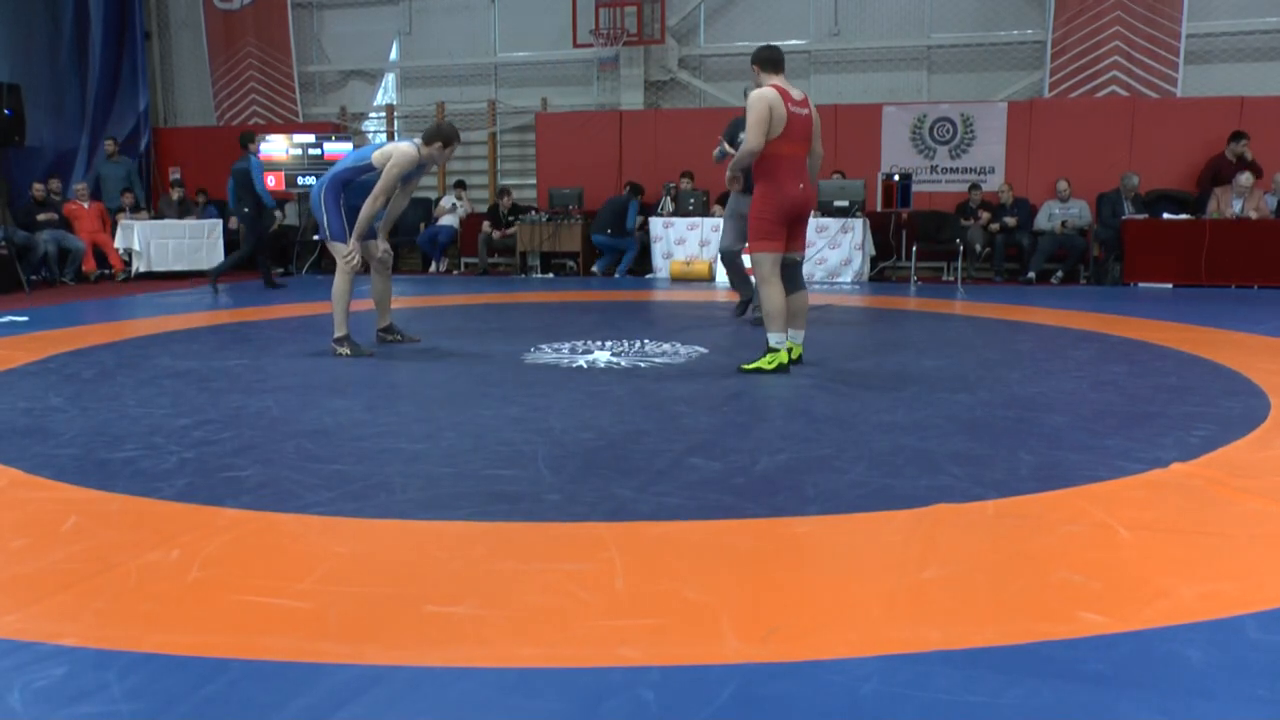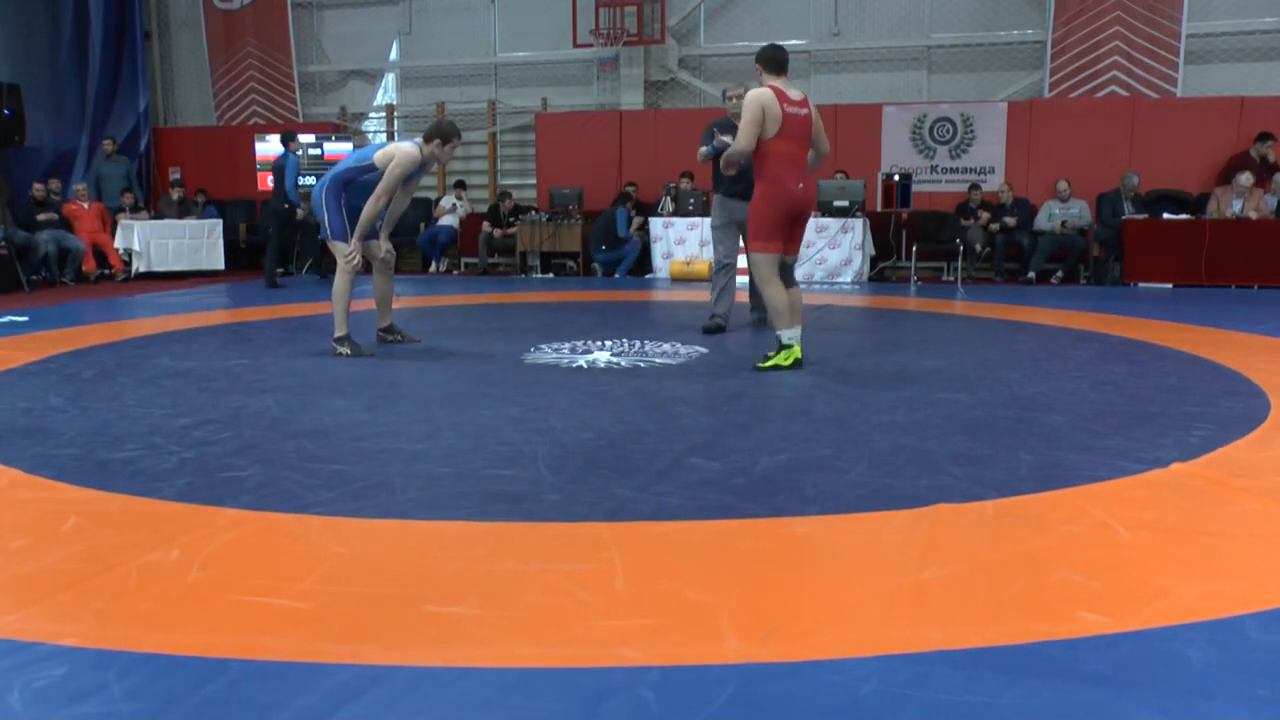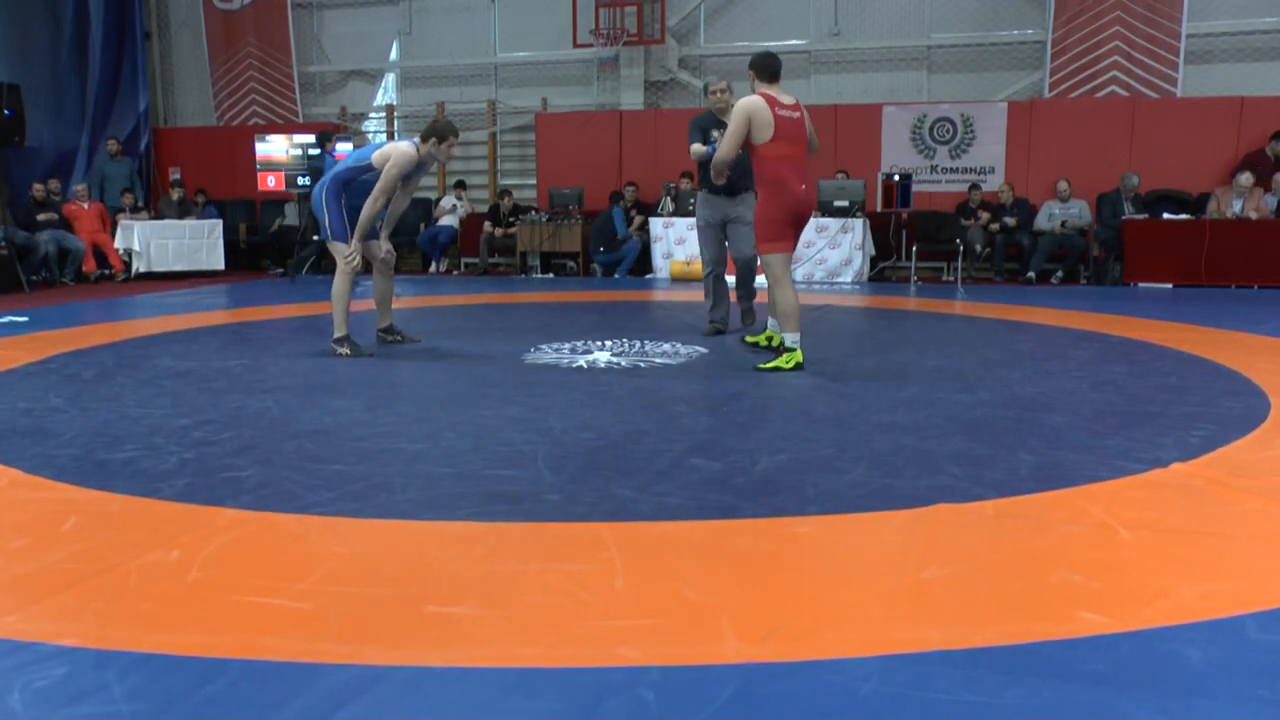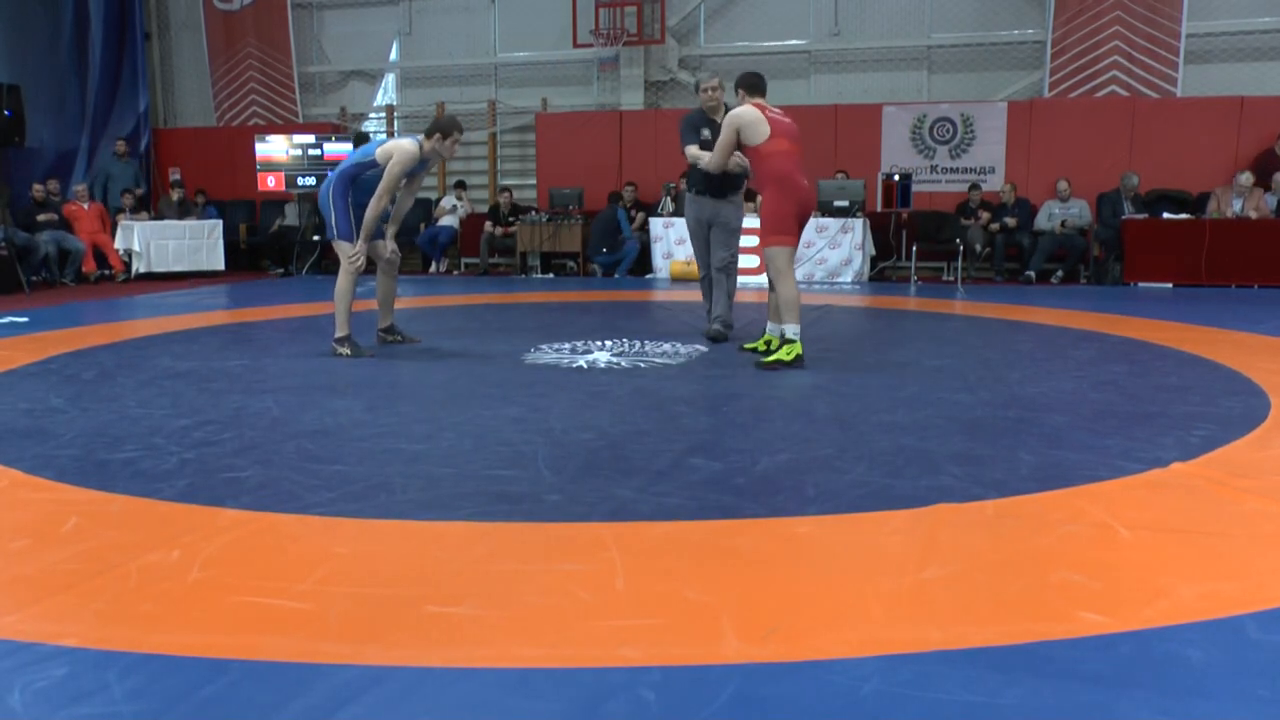
dt=0.3s
person 1, frame 1
left shoulder: (762, 96)
right shoulder: (805, 102)
left elbow: (753, 145)
right elbow: (817, 154)
left wrist: (734, 168)
left hip: (772, 195)
right hip: (802, 194)
left knee: (766, 275)
right knee: (792, 273)
left ankle: (775, 353)
right ankle: (794, 347)
person 1, frame 2
left shoulder: (758, 96)
right shoulder: (806, 103)
left elbow: (743, 146)
right elbow: (823, 150)
left wrist: (727, 159)
left hip: (772, 194)
right hip: (803, 193)
left knee: (765, 274)
right knee: (784, 271)
left ankle: (789, 349)
right ankle: (792, 344)
person 1, frame 3
left shoulder: (748, 105)
right shoulder: (798, 109)
left elbow: (724, 155)
left wrist: (716, 172)
left hip: (776, 196)
right hip: (803, 195)
left knee: (777, 275)
right knee: (779, 268)
left ankle: (793, 352)
right ankle: (774, 334)
person 1, frame 4
left shoulder: (738, 114)
right shoulder: (783, 118)
left elbow: (716, 164)
left wrist: (702, 165)
right wrist: (742, 163)
left hip: (781, 195)
right hip: (802, 193)
left knee: (780, 270)
right knee: (779, 268)
left ankle: (792, 346)
right ankle: (773, 338)
person 2, frame 1
right shoulder: (737, 125)
right elbow: (716, 158)
right wrist: (722, 151)
right hip: (739, 197)
right knee: (727, 249)
left ankle: (761, 307)
right ankle: (746, 293)
person 2, frame 2
right shoulder: (716, 127)
right elbow: (701, 157)
right wrist: (715, 147)
right hip: (724, 204)
right knee: (723, 261)
left ankle: (759, 310)
right ankle: (718, 317)
person 2, frame 3
right shoulder: (699, 123)
right elbow: (695, 153)
right wrist: (717, 149)
left hip: (742, 200)
right hip: (710, 201)
left knee: (746, 256)
right knee: (712, 264)
left ankle: (746, 301)
right ankle: (717, 319)
person 2, frame 4
right shoulder: (690, 121)
right elbow: (692, 156)
left hip: (729, 202)
right hip: (697, 201)
left knee: (723, 264)
right knee: (705, 267)
left ankle: (721, 323)
right ankle: (714, 319)
person 3, frame 1
left shoulder: (424, 161)
right shoulder: (407, 154)
left elbow: (401, 198)
right elbow: (376, 198)
left wrist: (382, 236)
right wrist: (355, 240)
right hip: (330, 194)
left knee: (382, 259)
right knee: (349, 262)
left ankle: (385, 328)
right ankle: (340, 339)
person 3, frame 2
left shoulder: (425, 160)
right shoulder: (409, 155)
left elbow: (402, 197)
right elbow: (379, 198)
left wrist: (384, 236)
right wrist: (356, 240)
right hip: (331, 194)
left knee: (384, 259)
right knee: (349, 262)
left ankle: (385, 328)
right ankle: (340, 339)
person 3, frame 3
left shoulder: (425, 161)
right shoulder: (406, 154)
left elbow: (402, 198)
right elbow: (377, 199)
left wrist: (384, 237)
right wrist: (357, 241)
right hip: (331, 195)
left knee: (385, 260)
right knee: (349, 263)
left ankle: (385, 329)
right ankle: (340, 339)
person 3, frame 4
left shoulder: (430, 158)
right shoulder: (409, 151)
left elbow: (407, 197)
right elbow: (381, 197)
left wrist: (390, 236)
right wrist: (363, 241)
right hip: (337, 193)
left knee: (389, 260)
right knee: (353, 262)
left ankle: (386, 329)
right ankle: (341, 339)
